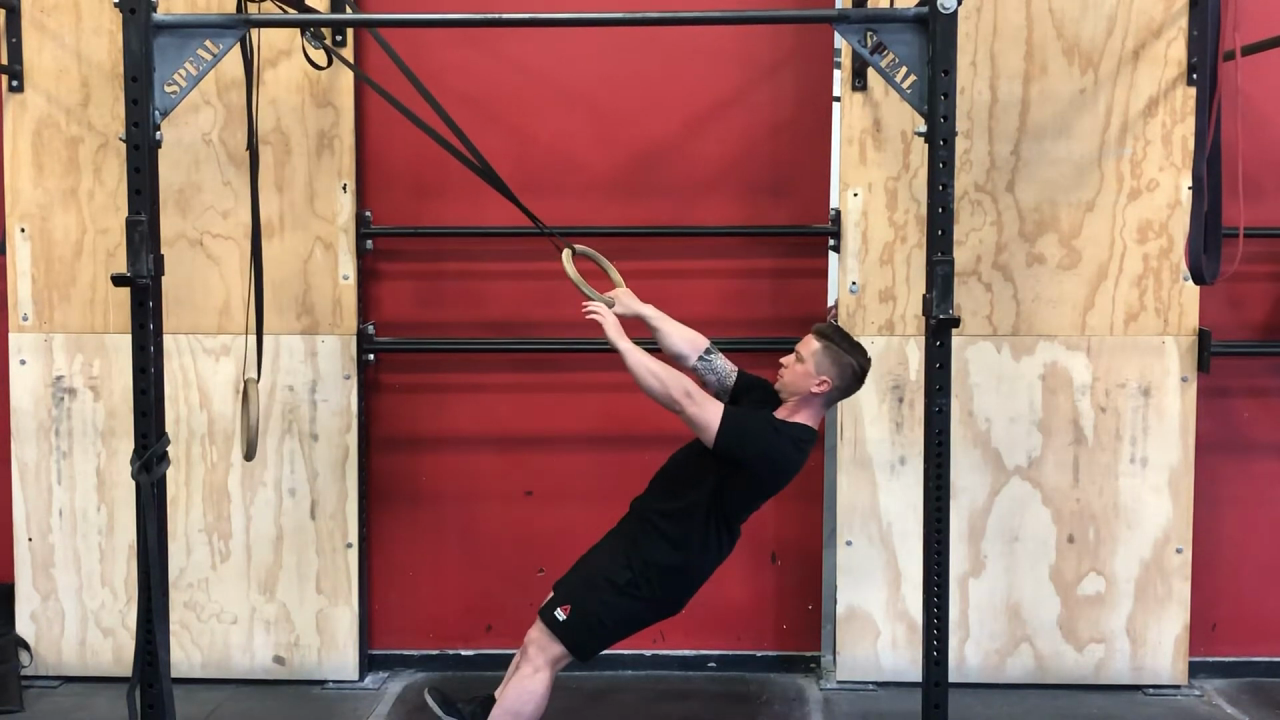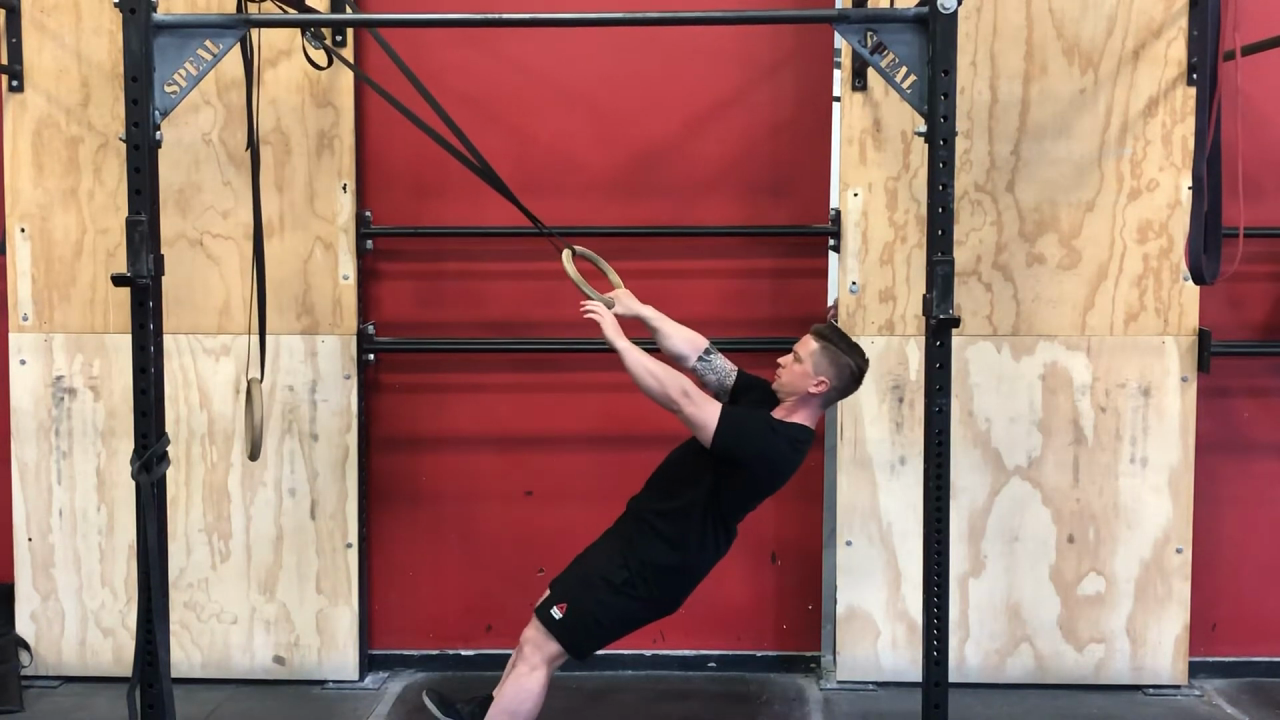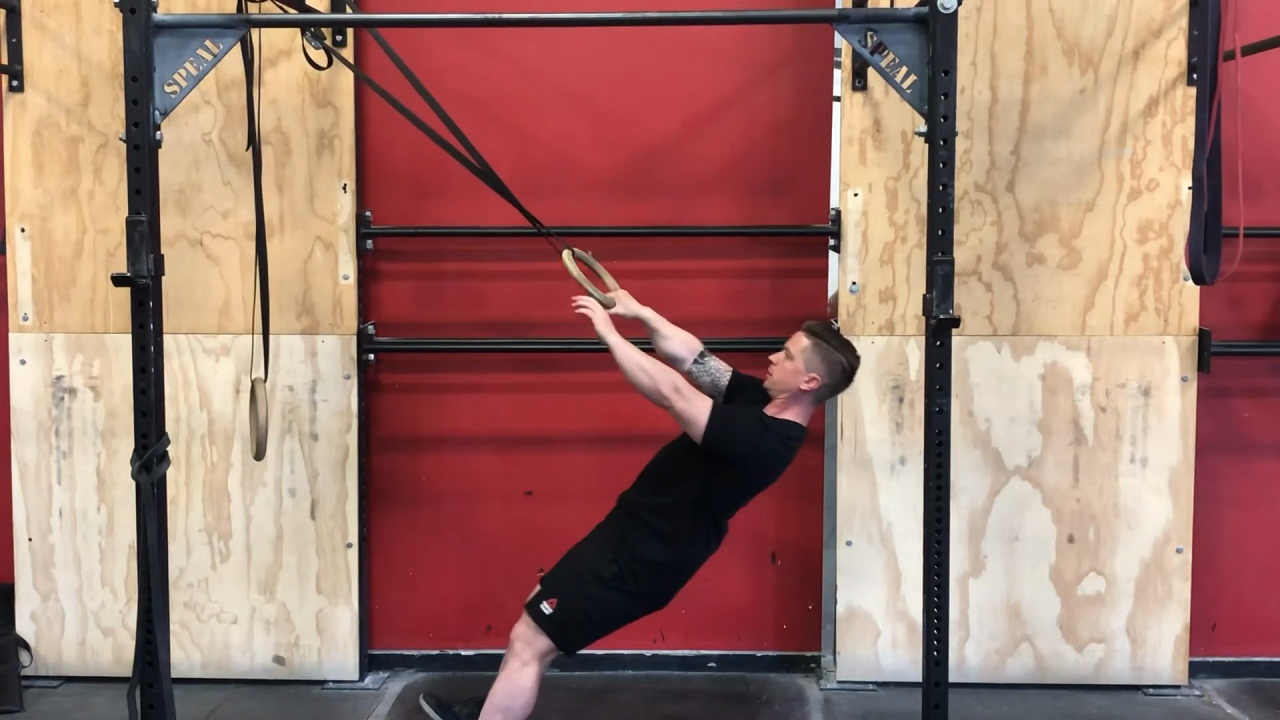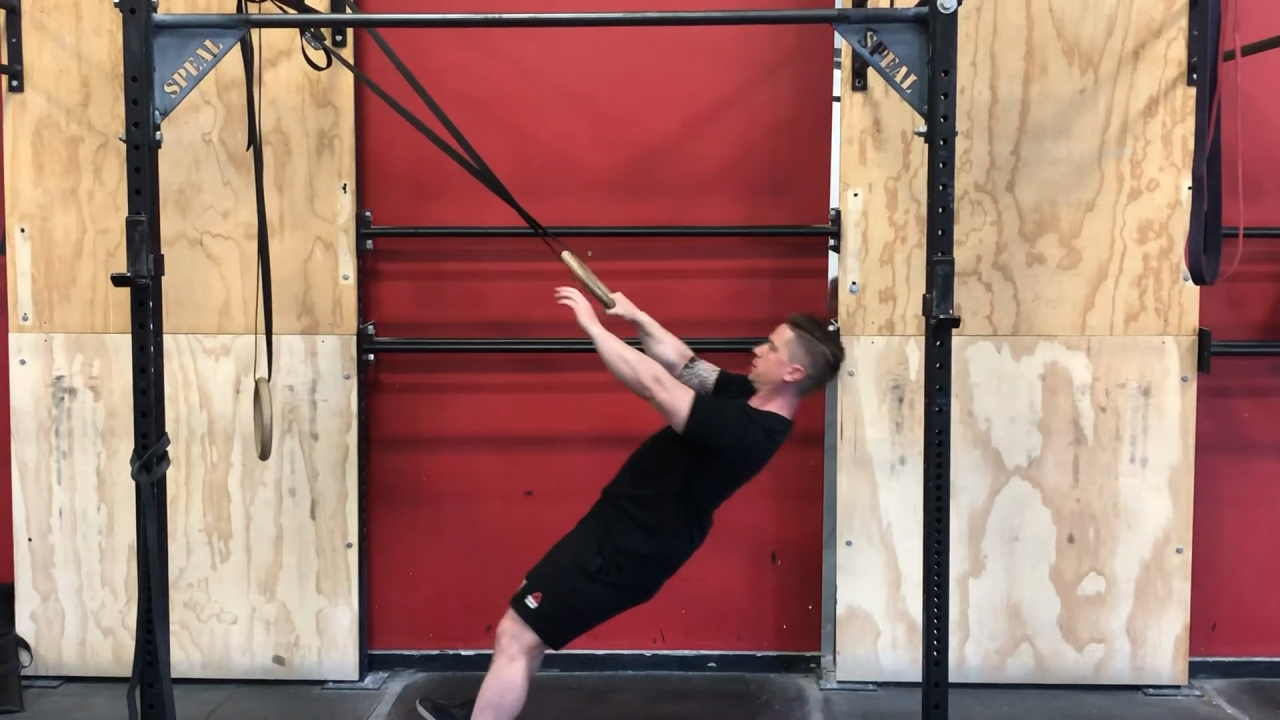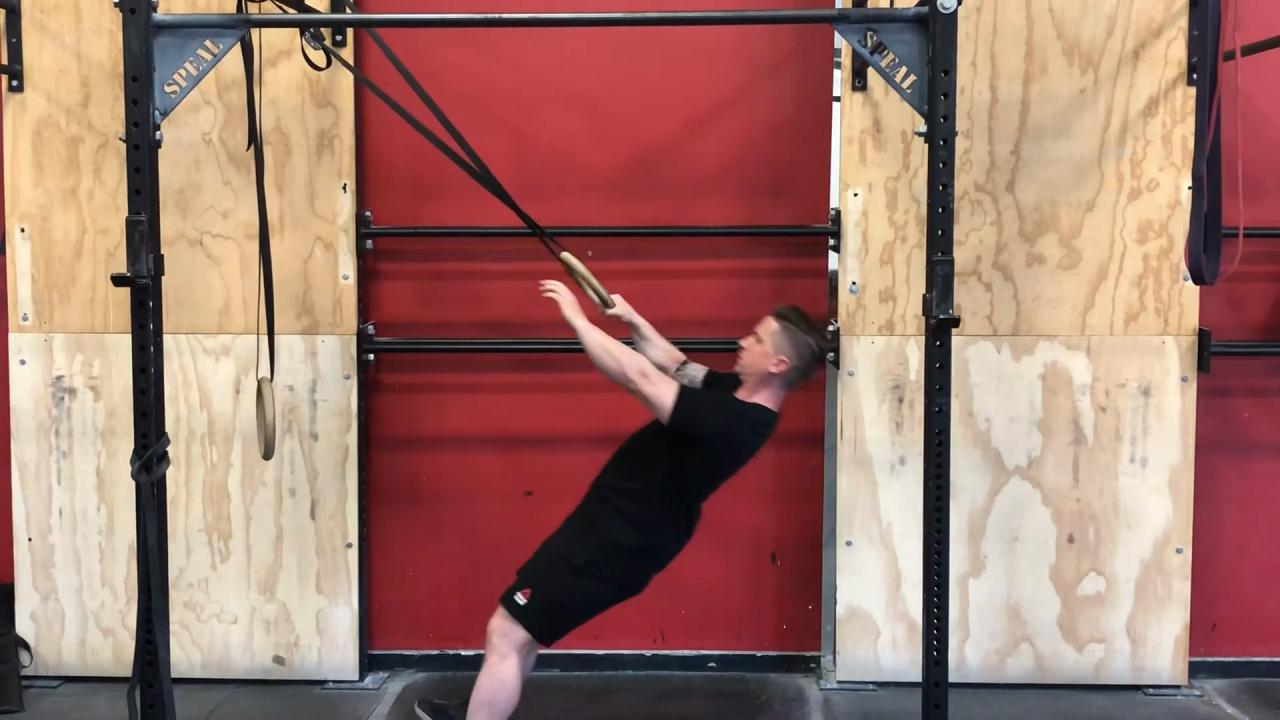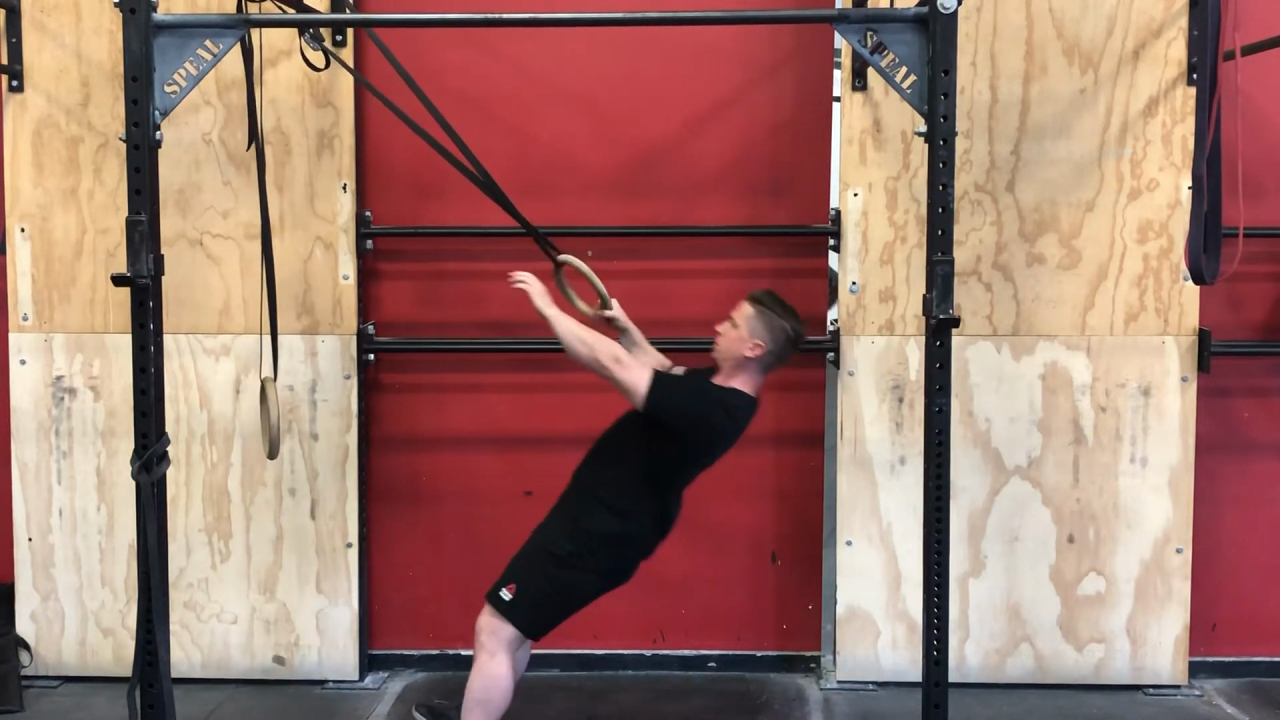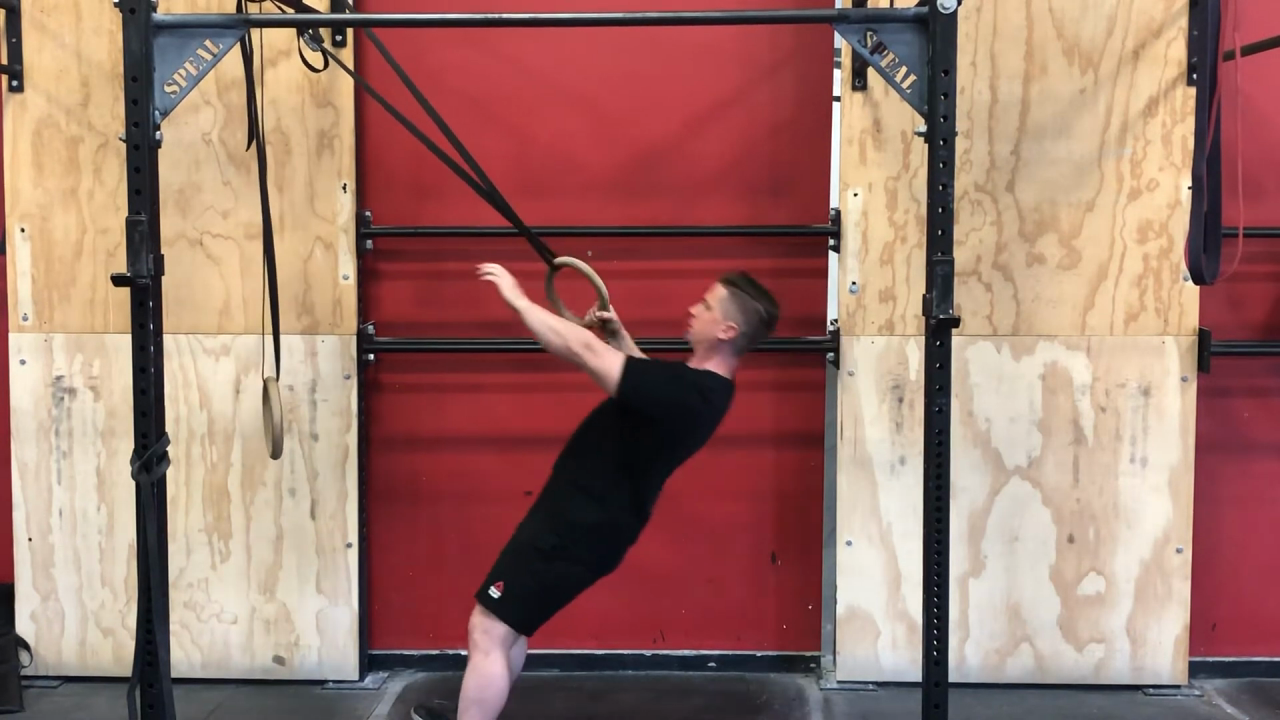
dt=0.1s
person 1, frame 1
left shoulder: (776, 445)
right shoulder: (769, 404)
left elbow: (683, 398)
right elbow: (700, 356)
left wrist: (619, 339)
right wrist: (641, 311)
left hip: (654, 564)
right hip: (647, 539)
left knee: (543, 650)
right knee: (550, 618)
person 1, frame 2
left shoulder: (773, 444)
right shoulder: (768, 405)
left elbow: (681, 397)
right elbow: (699, 356)
left wrist: (616, 338)
right wrist: (641, 312)
left hip: (649, 561)
right hip: (644, 538)
left knee: (537, 647)
right knee: (544, 621)
person 1, frame 3
left shoulder: (765, 440)
right shoulder: (761, 404)
left elbow: (673, 393)
right elbow: (694, 359)
left wrist: (610, 334)
right wrist: (640, 313)
left hip: (642, 556)
right hip: (636, 533)
left knee: (528, 643)
right knee: (537, 617)
person 1, frame 4
left shoulder: (746, 431)
right shoulder: (748, 401)
left elbow: (655, 385)
right elbow: (683, 364)
left wrist: (592, 325)
right wrist: (636, 318)
left hip: (623, 549)
right hip: (622, 529)
left knee: (515, 638)
right knee: (529, 624)
person 1, frame 5
left shoulder: (733, 422)
right shoulder: (738, 397)
left elbow: (640, 378)
right elbow: (674, 367)
left wrist: (578, 319)
right wrist: (632, 320)
left hip: (612, 543)
right hip: (614, 526)
left knee: (506, 635)
right knee: (520, 623)
person 1, frame 6
left shoulder: (708, 409)
right shoulder: (719, 394)
left elbow: (612, 364)
right elbow: (663, 376)
left wrist: (547, 307)
right wrist: (625, 329)
left hip: (594, 534)
right hip: (601, 522)
left knee: (496, 633)
right knee: (515, 624)
person 1, frame 7
left shoulder: (686, 393)
right shoulder: (699, 382)
left elbow: (585, 352)
right elbow: (646, 375)
left wrist: (517, 298)
right wrist: (617, 332)
left hip: (578, 526)
right hip: (584, 514)
left knee: (488, 632)
right knee: (506, 625)
